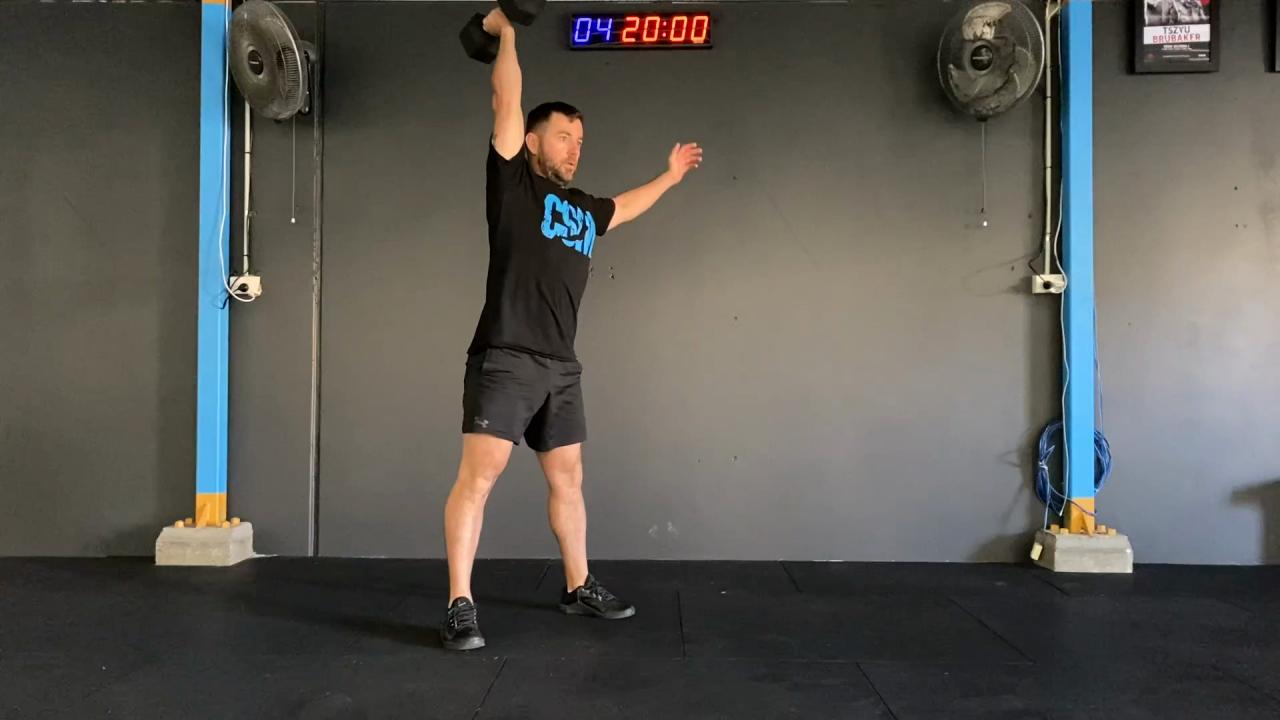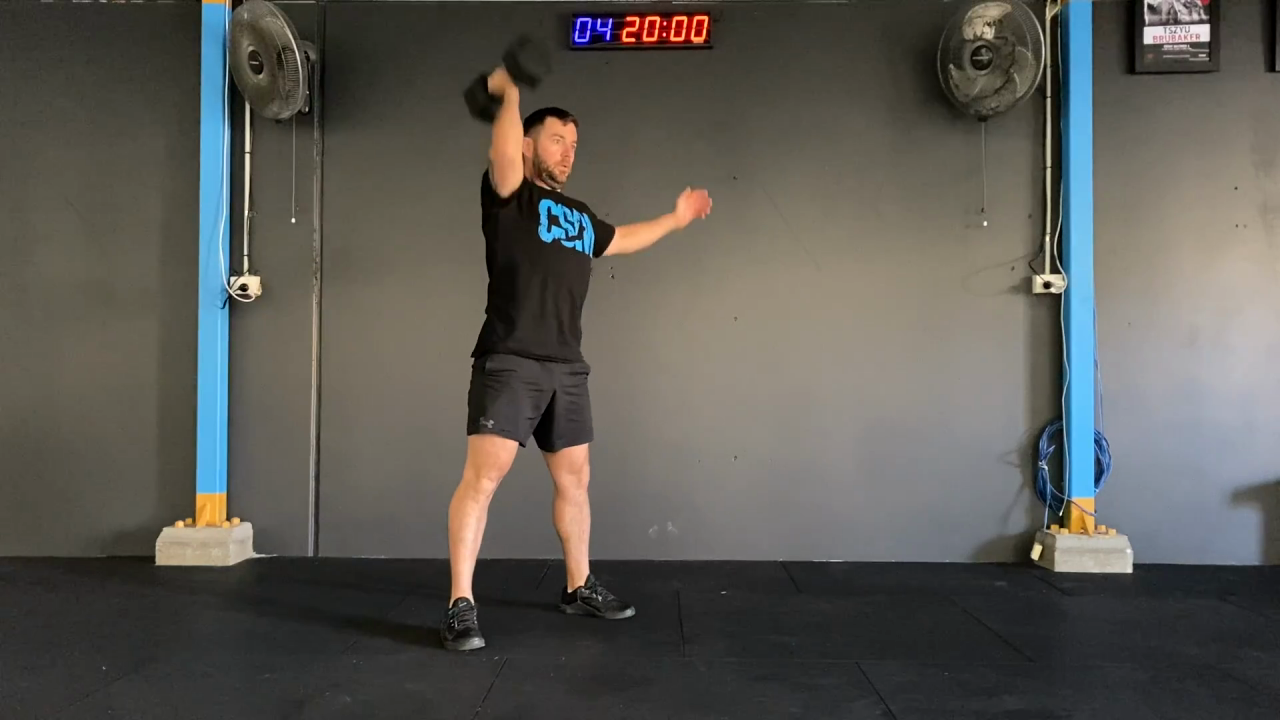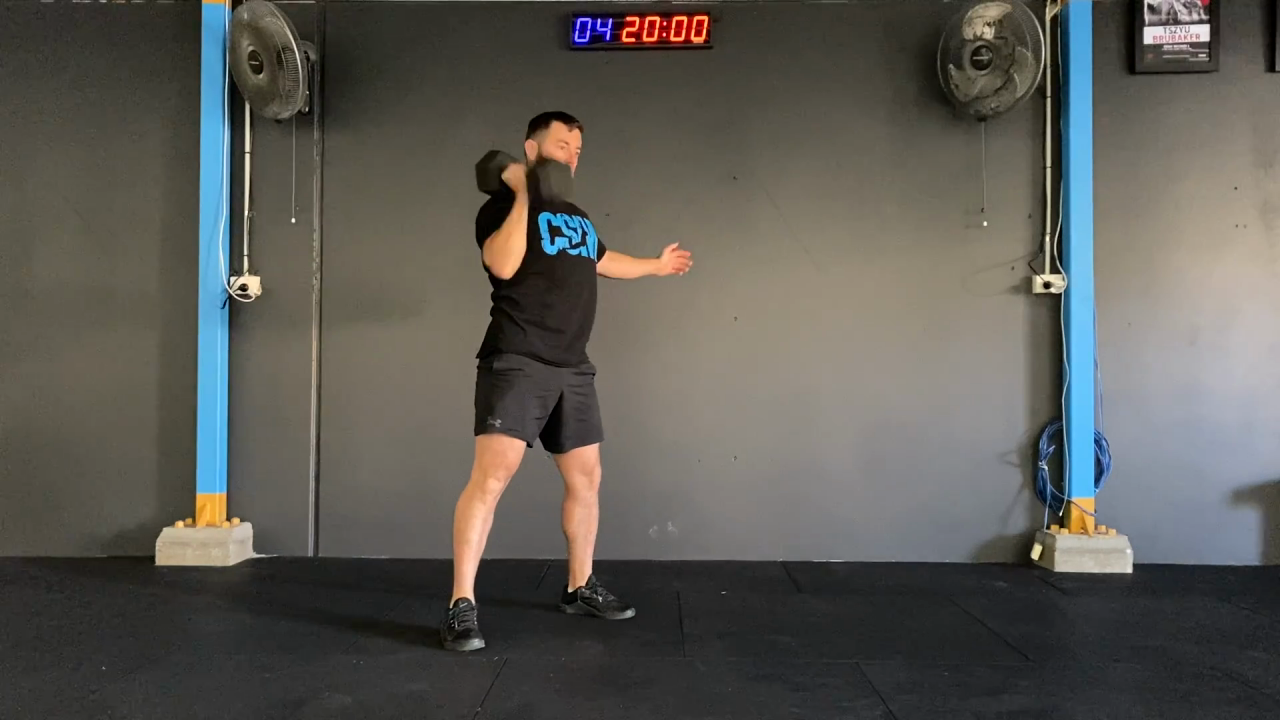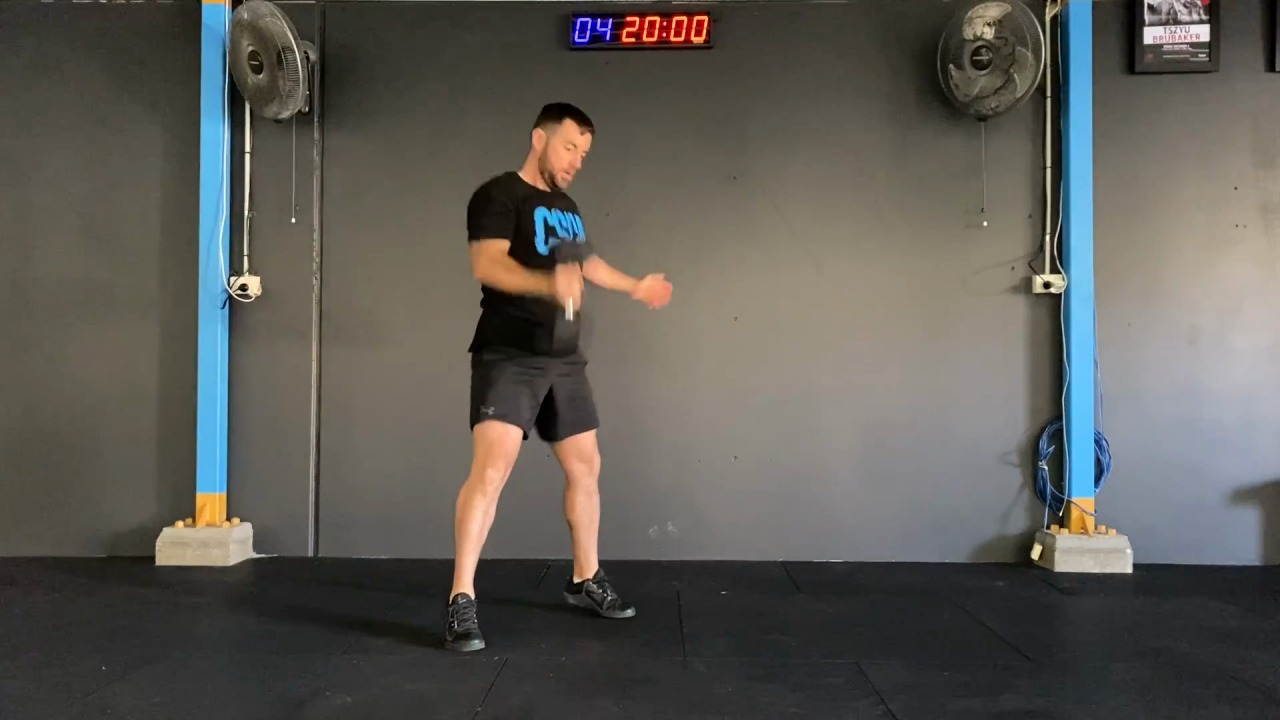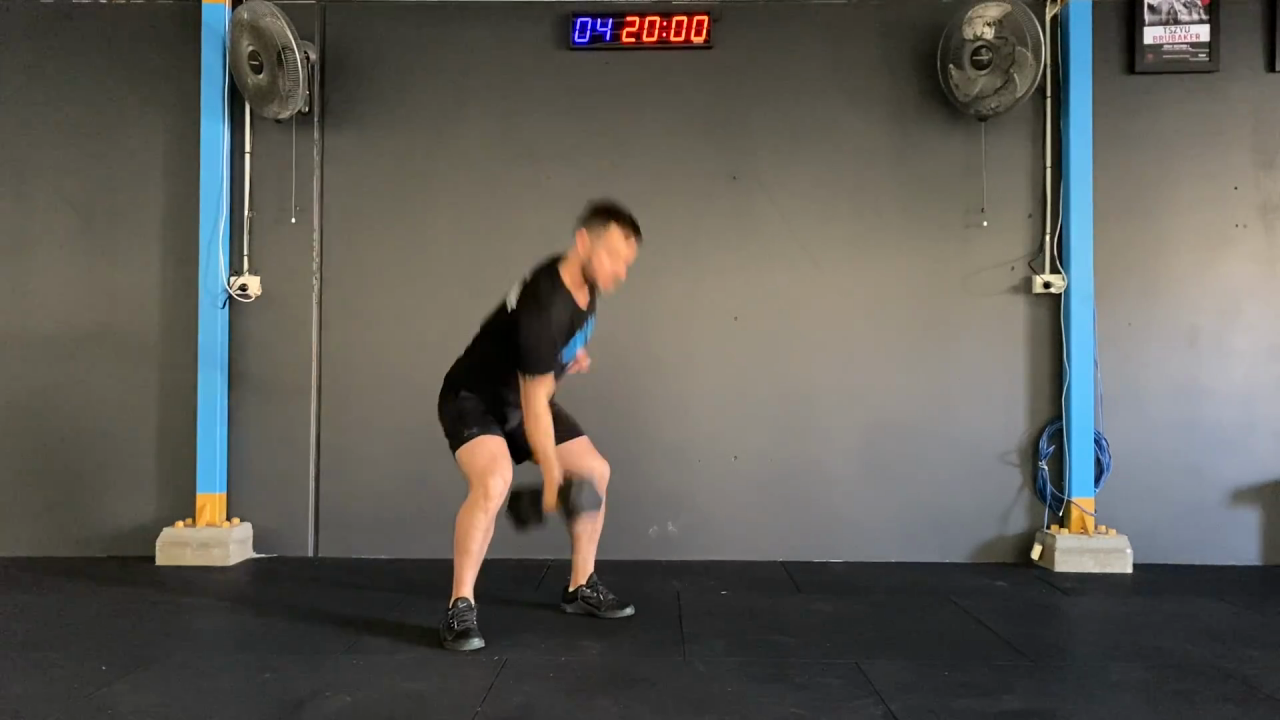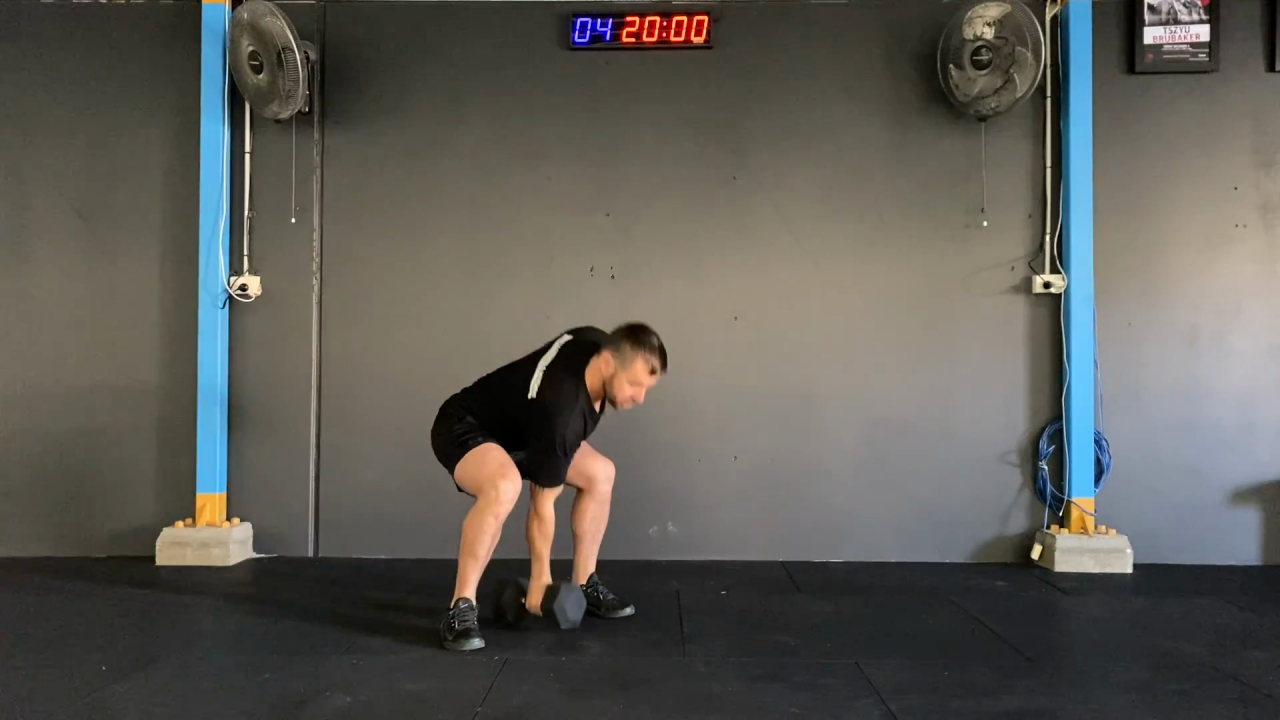
dt=0.3s
person 1, frame 1
left shoulder: (582, 207)
right shoulder: (513, 183)
left elbow: (625, 207)
right elbow: (505, 107)
left wrist: (670, 175)
right wrist: (505, 36)
left hip: (559, 366)
right hip: (505, 360)
left knee: (568, 478)
right knee: (479, 477)
left ankle: (579, 587)
right ankle: (459, 604)
person 1, frame 2
left shoulder: (579, 214)
right shoulder: (510, 198)
left elbow: (620, 240)
right elbow: (502, 157)
left wrist: (675, 217)
right wrist: (509, 94)
left hip: (566, 367)
right hip: (510, 363)
left knee: (574, 480)
right knee: (483, 478)
left ankle: (579, 586)
right ankle: (461, 604)
person 1, frame 3
left shoulder: (575, 214)
right shoulder: (504, 205)
left elbow: (599, 259)
right elbow: (502, 264)
left wrist: (656, 265)
right wrist: (521, 196)
left hip: (572, 367)
right hip: (516, 362)
left knee: (585, 480)
right knee: (492, 477)
left ankle: (581, 587)
right ankle: (461, 606)
person 1, frame 4
left shoulder: (566, 206)
right shoulder: (498, 195)
right elbow: (488, 265)
left wrist: (635, 286)
right wrist: (548, 283)
left hip: (563, 359)
right hip: (508, 357)
left knee: (585, 468)
right knee: (492, 469)
left ankle: (586, 580)
right ankle: (461, 601)
person 1, frame 5
left shoulder: (581, 281)
right shoulder: (544, 305)
right elbow: (536, 403)
left wrist: (575, 352)
right wrist: (552, 480)
left hip: (520, 401)
right hip: (473, 400)
left knee: (596, 472)
right knee: (494, 483)
left ankle: (581, 587)
right ankle: (460, 606)
person 1, frame 6
left shoulder: (594, 342)
right shoulder: (561, 412)
right elbow: (542, 507)
right wrist: (541, 580)
left hip: (515, 428)
right hip: (463, 427)
left knee: (600, 476)
right knee: (505, 488)
left ankle: (584, 585)
right ankle: (461, 609)
